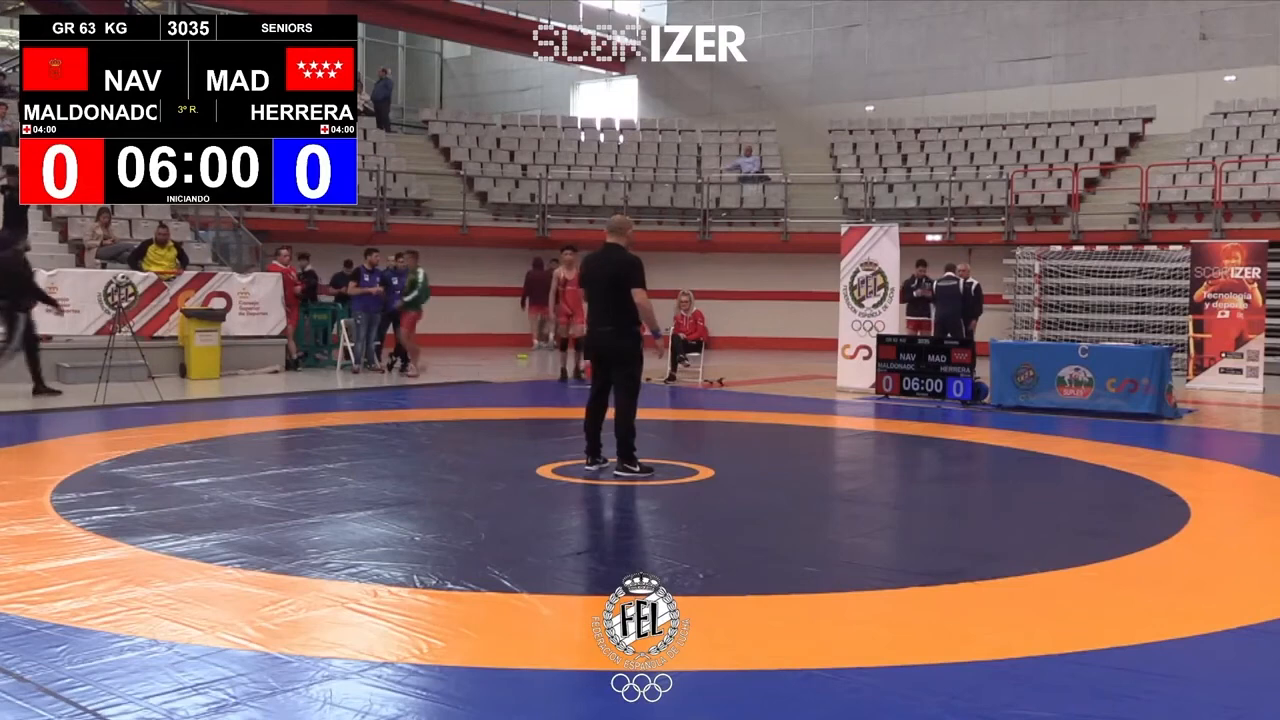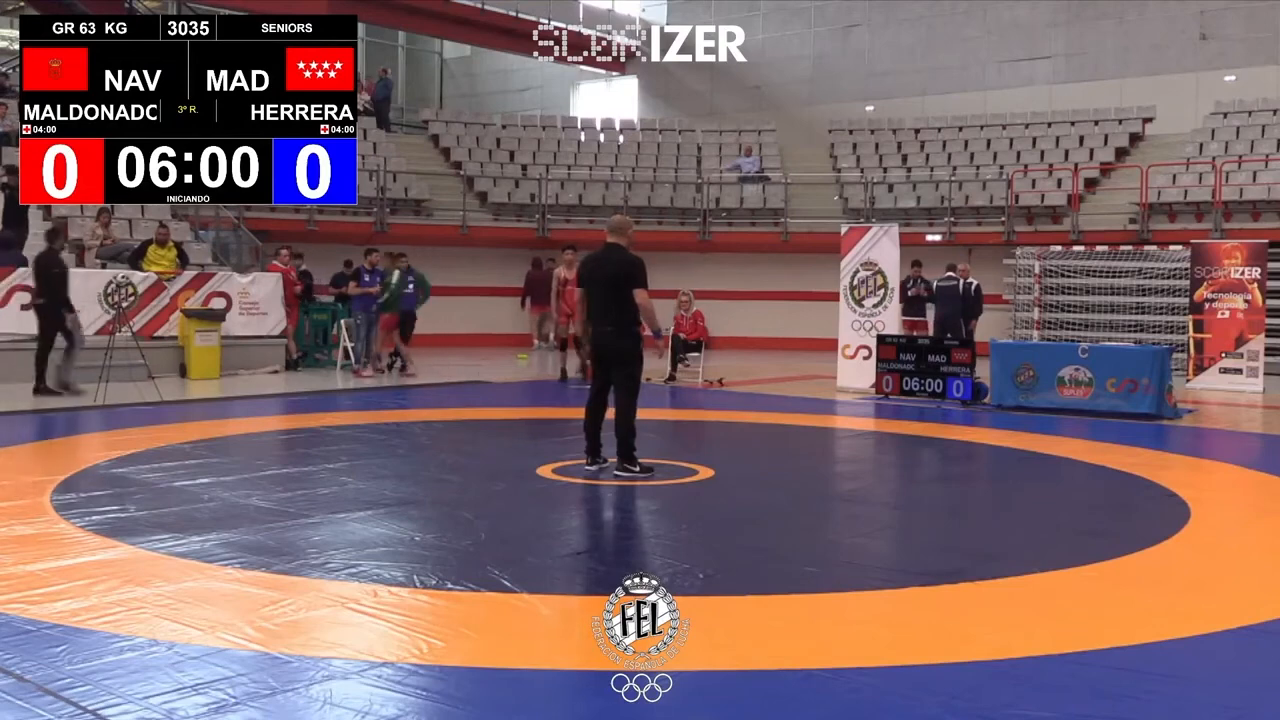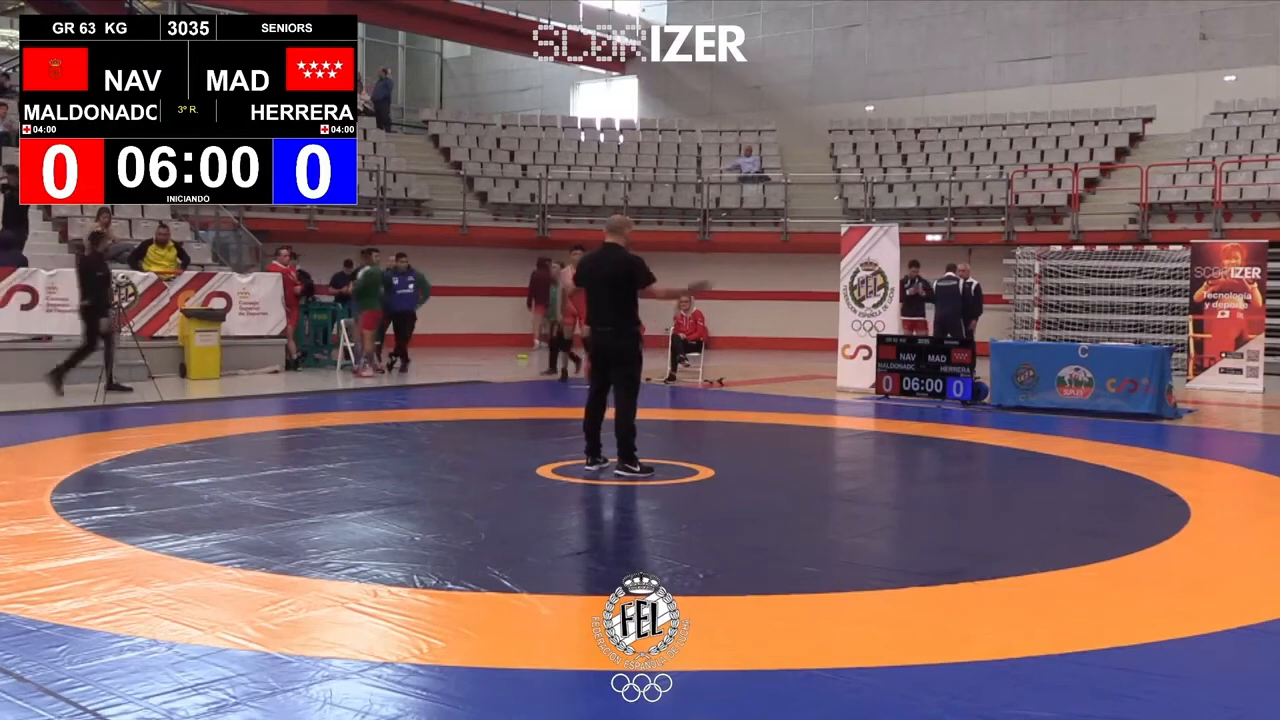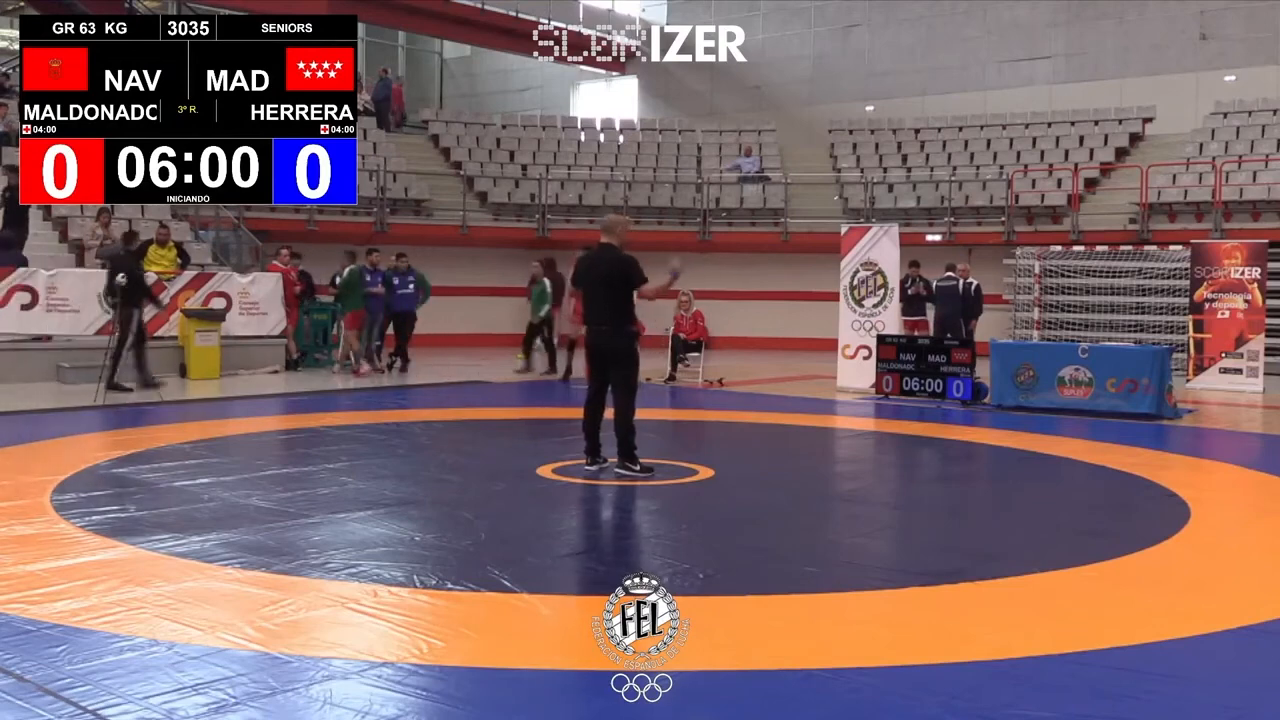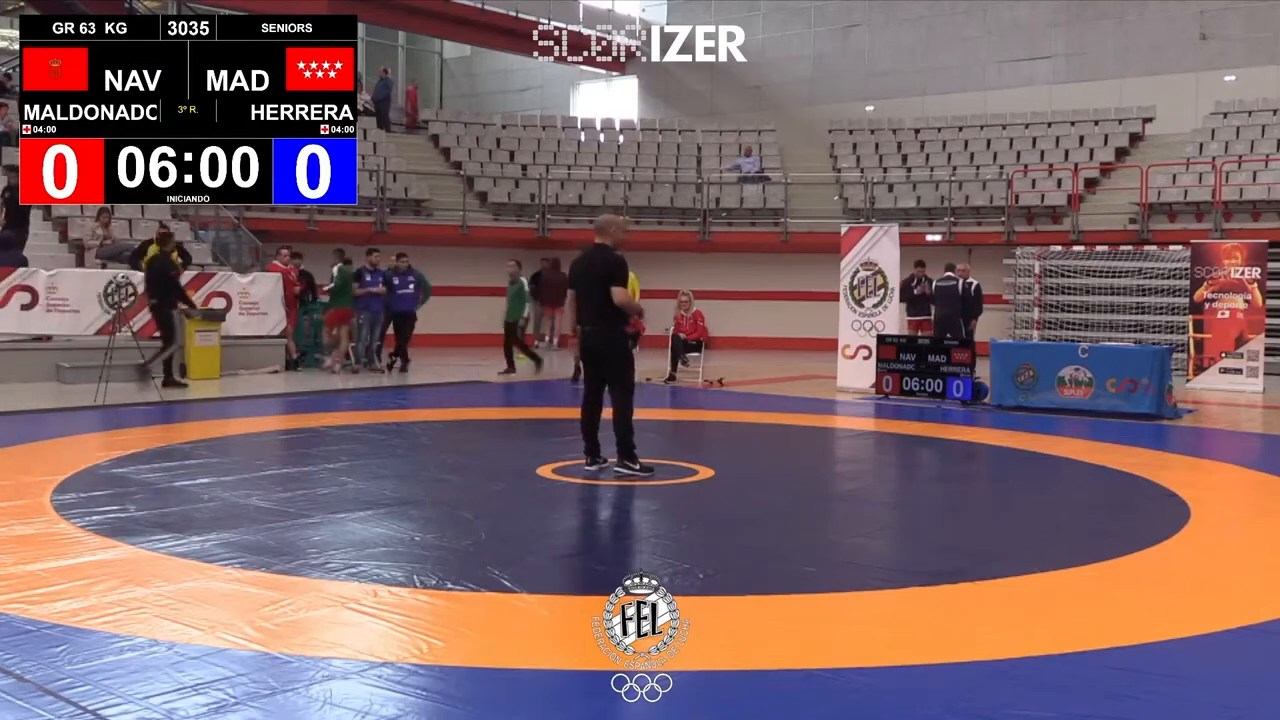
dt=0.3s
person 1, frame 1
left shoulder: (589, 262)
right shoulder: (630, 262)
right elbow: (640, 300)
right wrist: (656, 333)
left hip: (597, 336)
right hip: (624, 337)
left knee: (597, 395)
right knee: (625, 398)
left ankle: (593, 455)
right ankle: (625, 460)
person 1, frame 2
left shoulder: (588, 262)
right shoulder: (632, 262)
left elbow: (579, 300)
right elbow: (642, 301)
left wrist: (583, 330)
right wrist: (657, 333)
left hip: (598, 337)
right hip: (624, 337)
left knee: (597, 395)
right knee: (625, 399)
left ankle: (593, 455)
right ankle: (625, 460)
person 1, frame 3
left shoulder: (587, 262)
right shoulder: (631, 261)
left elbow: (574, 288)
right elbow: (656, 292)
right wrist: (690, 289)
left hip: (598, 336)
right hip: (624, 338)
left knee: (596, 394)
right knee: (625, 398)
left ankle: (592, 455)
right ankle: (626, 460)
person 1, frame 4
left shoulder: (583, 262)
right shoulder: (624, 261)
left elbow: (575, 290)
right elbow: (648, 292)
right wrist: (673, 277)
left hip: (594, 336)
right hip: (620, 337)
left knee: (595, 394)
right knee: (623, 397)
left ankle: (592, 455)
right ankle: (626, 458)
person 1, frame 5
left shoulder: (578, 263)
right shoulder: (615, 261)
left elbow: (571, 301)
right elbow: (620, 299)
left wrist: (577, 329)
right wrist: (637, 309)
left hip: (587, 335)
right hip: (611, 336)
left knee: (592, 395)
right knee: (621, 396)
left ankle: (592, 455)
right ankle: (626, 457)
